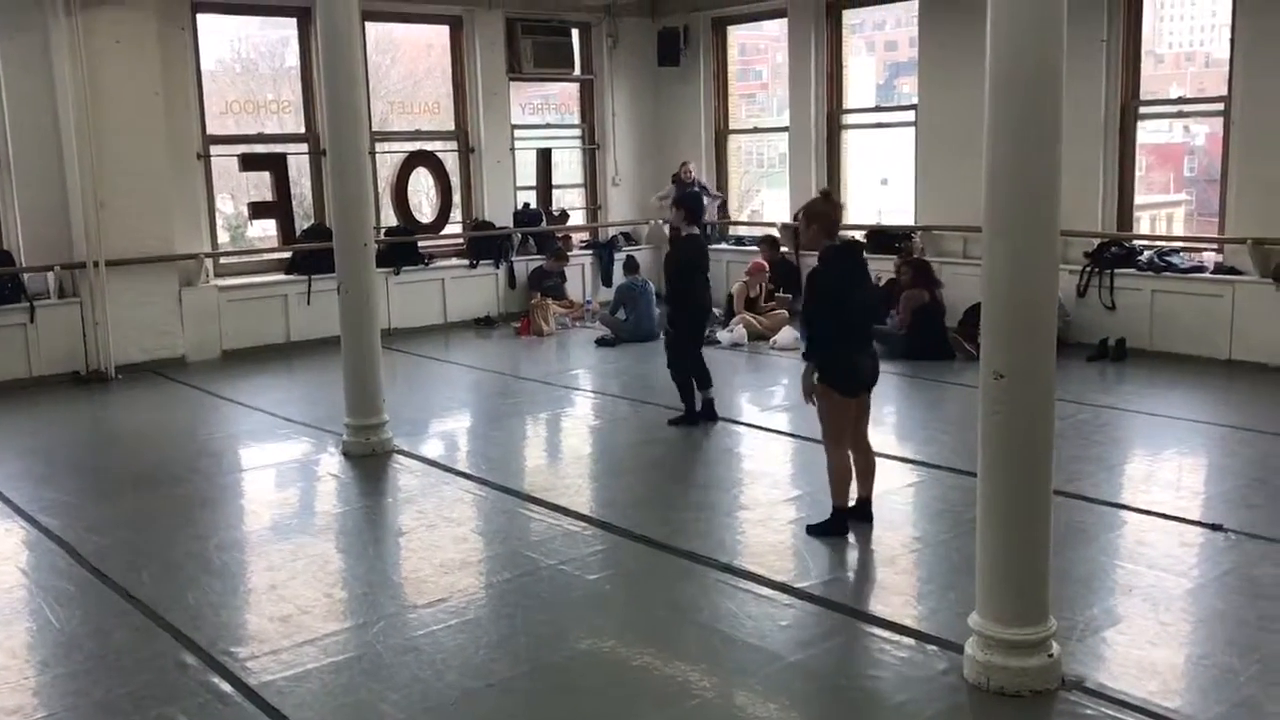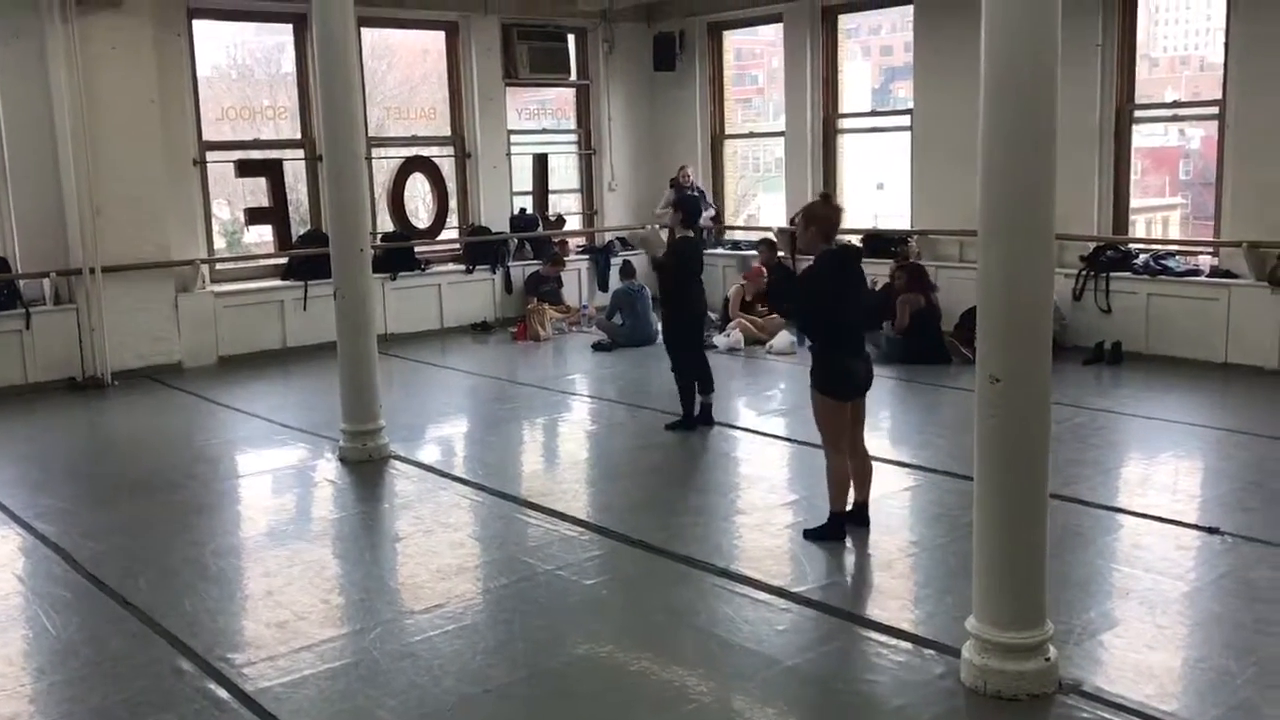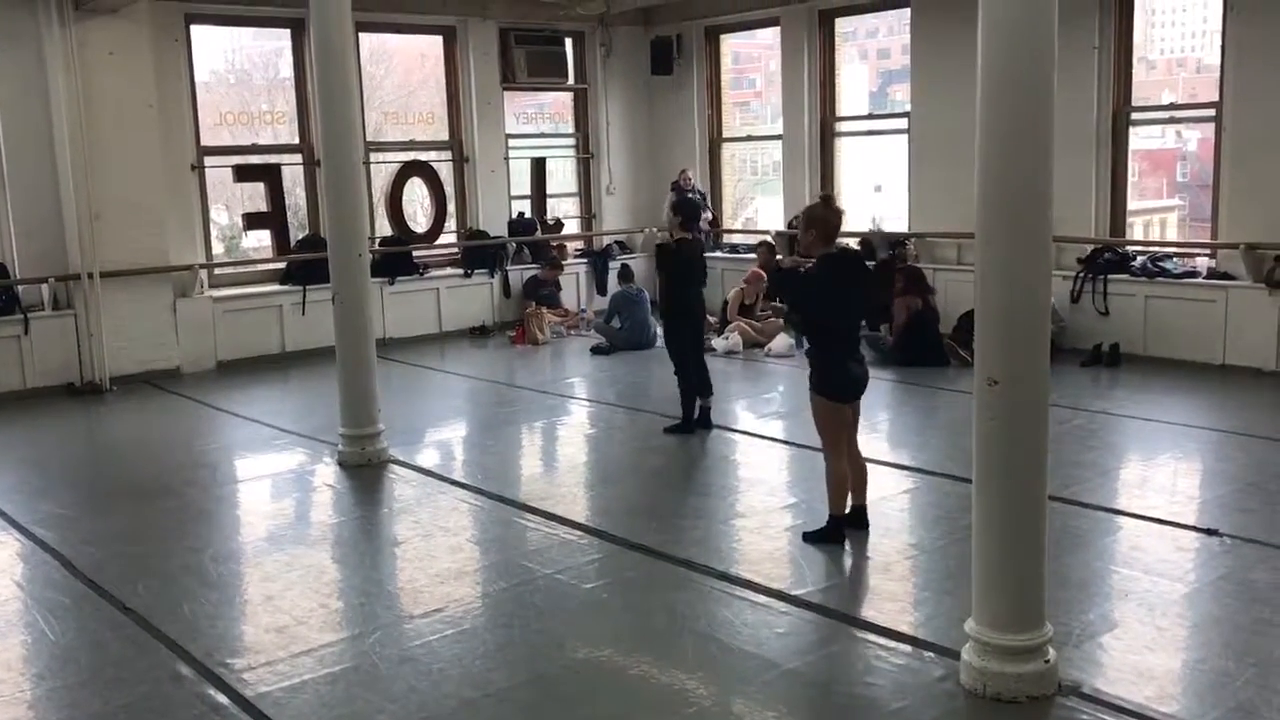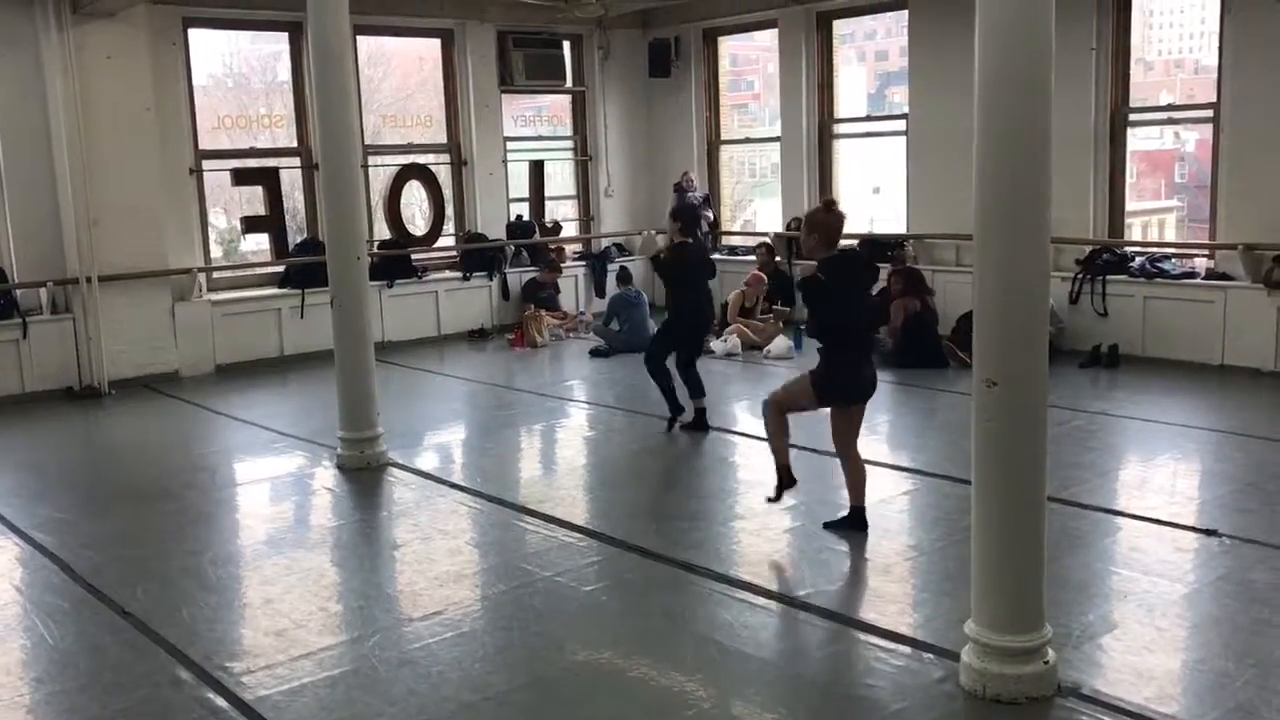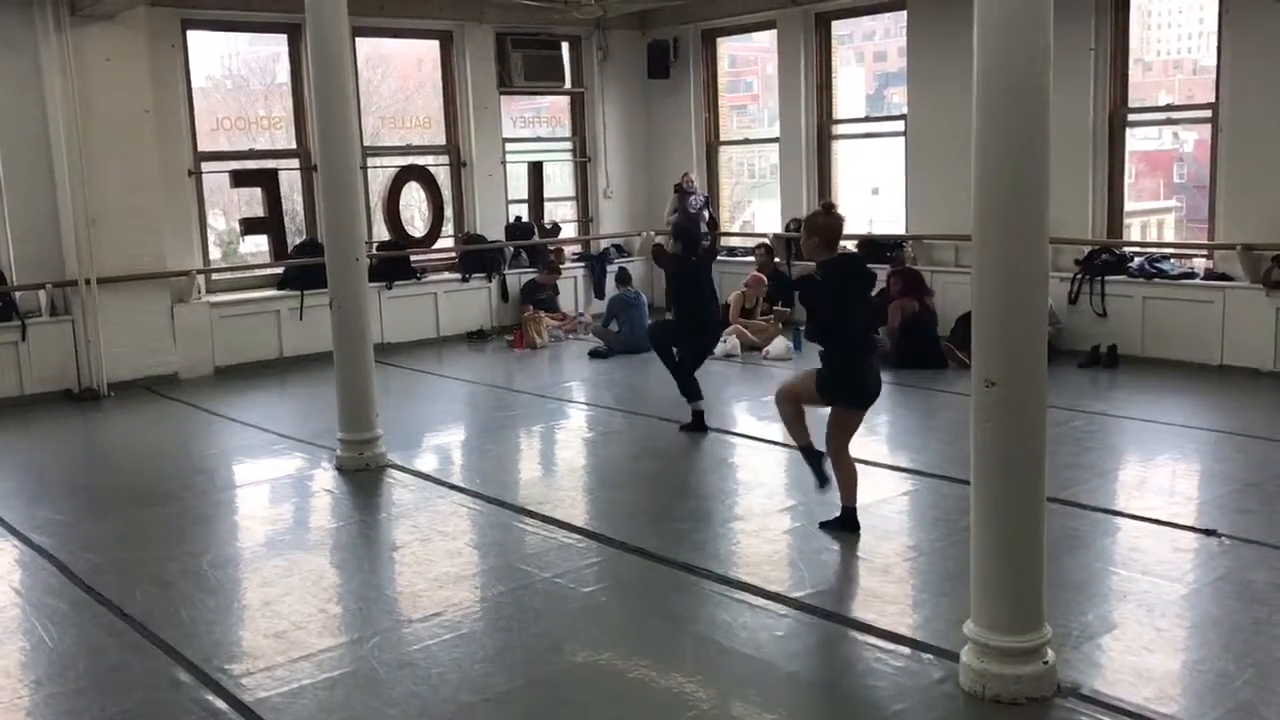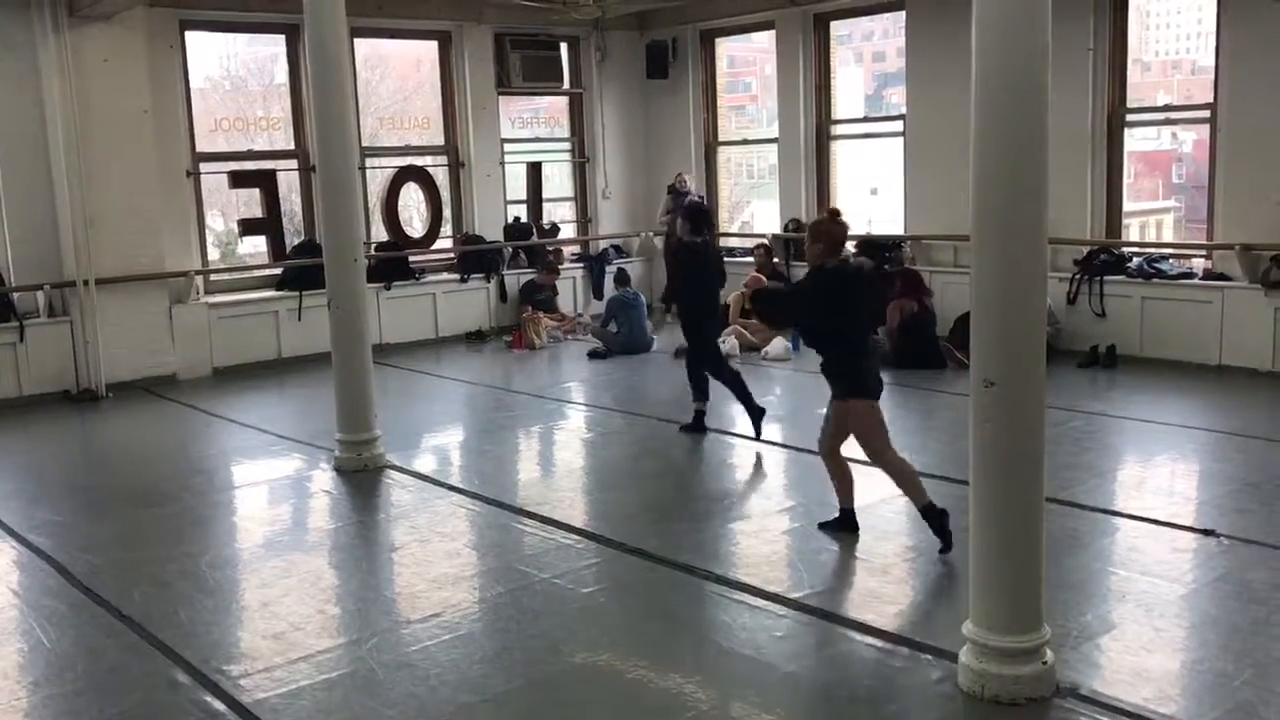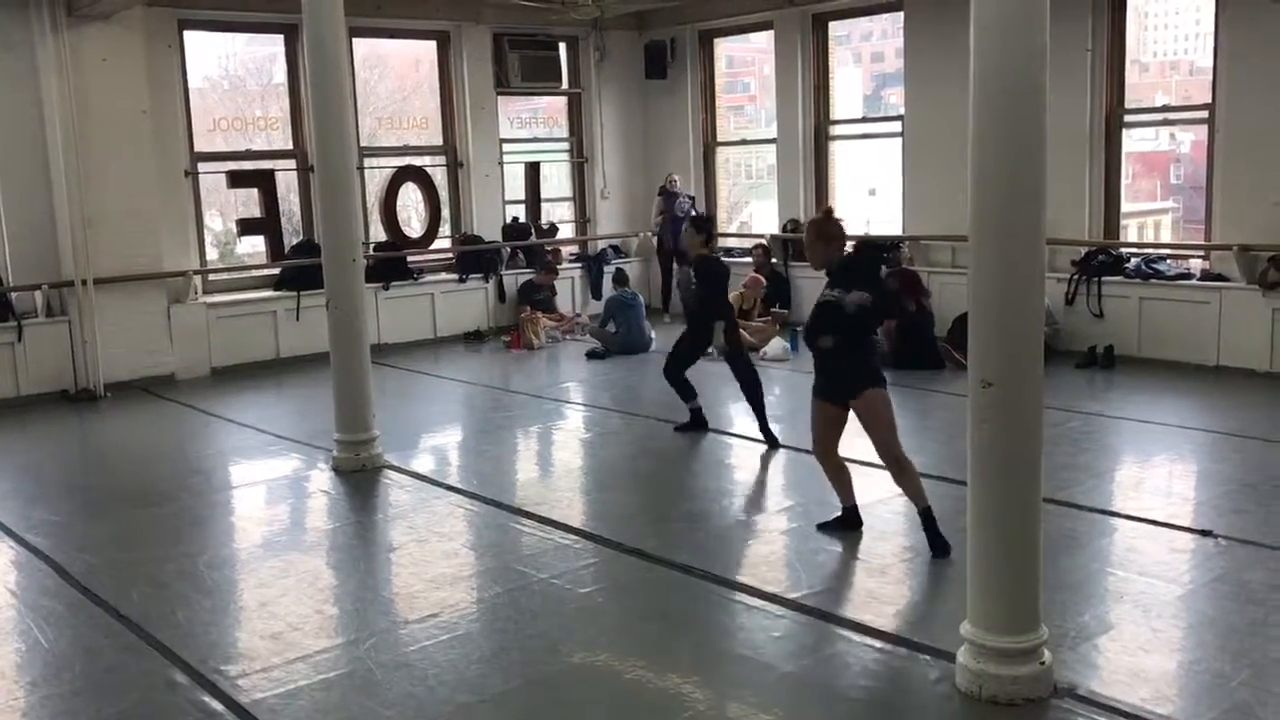
dt=0.2s
person 1, frame 1
left shoulder: (823, 273)
right shoulder: (853, 261)
left elbow: (820, 327)
left wrist: (810, 369)
left hip: (839, 364)
right hip: (865, 359)
left knee: (835, 444)
right knee: (859, 440)
left ankle: (839, 518)
right ankle: (862, 506)
person 1, frame 2
left shoulder: (818, 274)
right shoulder: (849, 265)
left elbow: (799, 313)
left hip: (833, 368)
right hip: (858, 363)
left knee: (835, 450)
right knee: (855, 446)
left ankle: (836, 523)
right ankle: (859, 511)
person 1, frame 3
left shoulder: (819, 275)
right shoulder: (851, 267)
left wrist: (789, 272)
left hip: (830, 370)
right hip: (853, 367)
left knee: (833, 451)
right knee: (849, 446)
left ankle: (836, 523)
right ankle: (858, 512)
person 1, frame 4
left shoulder: (827, 280)
right shoulder: (853, 268)
left elbow: (818, 329)
left wrist: (808, 283)
left hip: (838, 373)
right hip: (863, 373)
left knee: (774, 405)
right knee: (846, 446)
left ankle: (784, 474)
right ankle: (856, 515)
person 1, frame 5
left shoulder: (829, 279)
right shoulder: (853, 271)
left elbow: (819, 330)
left wrist: (806, 283)
left hip: (842, 377)
right hip: (868, 375)
left knee: (786, 393)
right knee: (836, 445)
left ankle: (815, 456)
right ankle: (848, 516)
person 1, frame 6
left shoulder: (822, 283)
right shoulder: (858, 277)
left elbow: (779, 311)
left wrist: (757, 292)
left hip: (853, 380)
right hip: (856, 373)
left knee: (881, 454)
right knee: (828, 448)
left ankle: (932, 515)
right ankle: (848, 516)
person 1, frame 7
left shoulder: (864, 276)
right shoulder: (833, 283)
right elbow: (812, 331)
left hip: (863, 374)
right hip: (827, 376)
left knee: (891, 453)
right knee: (824, 450)
left ankle: (929, 523)
right ankle: (850, 515)
person 2, frame 1
left shoulder: (683, 245)
right shoulder: (698, 241)
left elbow: (678, 282)
left hip: (684, 309)
right hip: (701, 306)
left knee: (678, 361)
right knee: (693, 356)
left ankle: (690, 413)
right ankle: (708, 407)
person 2, frame 2
left shoulder: (677, 247)
right shoulder: (694, 243)
left elbow: (668, 278)
left hip: (678, 312)
right hip: (696, 308)
left knee: (682, 364)
right knee: (698, 358)
left ankle: (688, 417)
right ankle: (705, 412)
person 2, frame 3
left shoulder: (673, 249)
right shoulder: (695, 246)
left wrist: (663, 249)
left hip: (677, 313)
right hip: (696, 310)
left knee: (684, 366)
right knee: (697, 361)
left ankle: (687, 421)
right ankle: (704, 415)
person 2, frame 4
left shoulder: (675, 254)
right shoulder: (699, 253)
right elbow: (710, 271)
left wrist: (658, 256)
left hip: (685, 318)
right hip: (704, 316)
left knee: (653, 359)
right knee: (687, 365)
left ankle: (674, 407)
right ankle: (700, 417)
person 2, frame 5
left shoulder: (676, 266)
right shoulder: (703, 259)
left elbow: (657, 253)
right elbow: (713, 243)
left hip: (690, 329)
right hip: (712, 328)
right knee: (686, 370)
right ankle: (698, 419)
person 2, frame 6
left shoulder: (682, 251)
right shoulder: (709, 249)
left elbow: (678, 287)
right elbow: (720, 280)
left hip: (698, 318)
right hip: (711, 314)
left knee: (716, 366)
right knee: (695, 365)
left ankle: (753, 409)
right ankle: (698, 419)
person 2, frame 7
left shoulder: (713, 265)
right shoulder: (692, 264)
left elbow: (720, 300)
left wrist: (719, 331)
left hip: (718, 328)
right hip: (697, 328)
left knee: (745, 374)
right knee: (672, 370)
left ankle: (764, 426)
right ankle: (697, 417)
